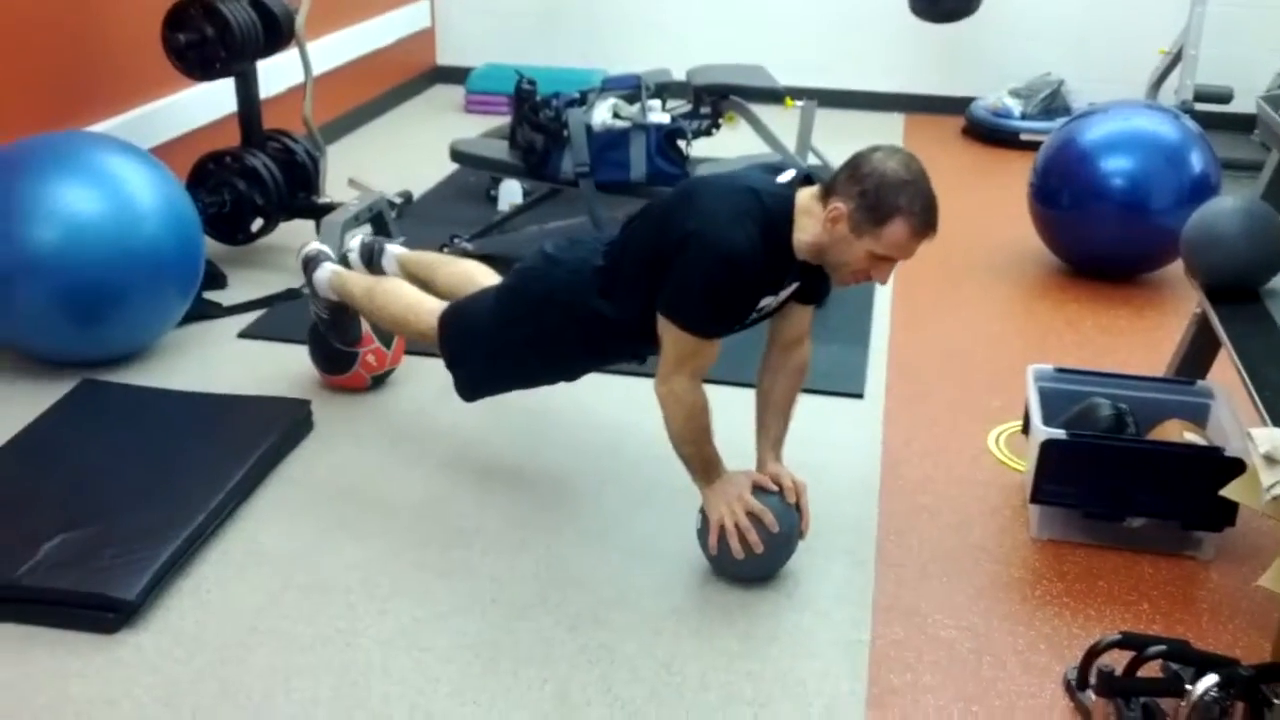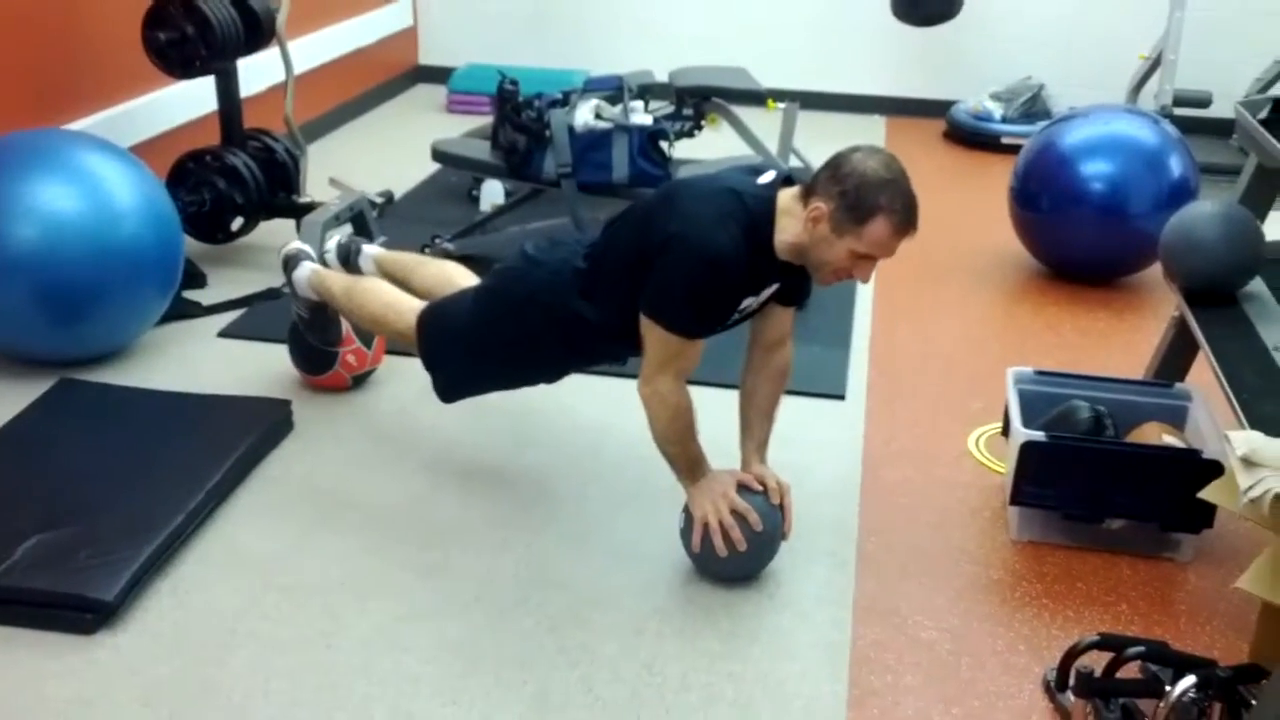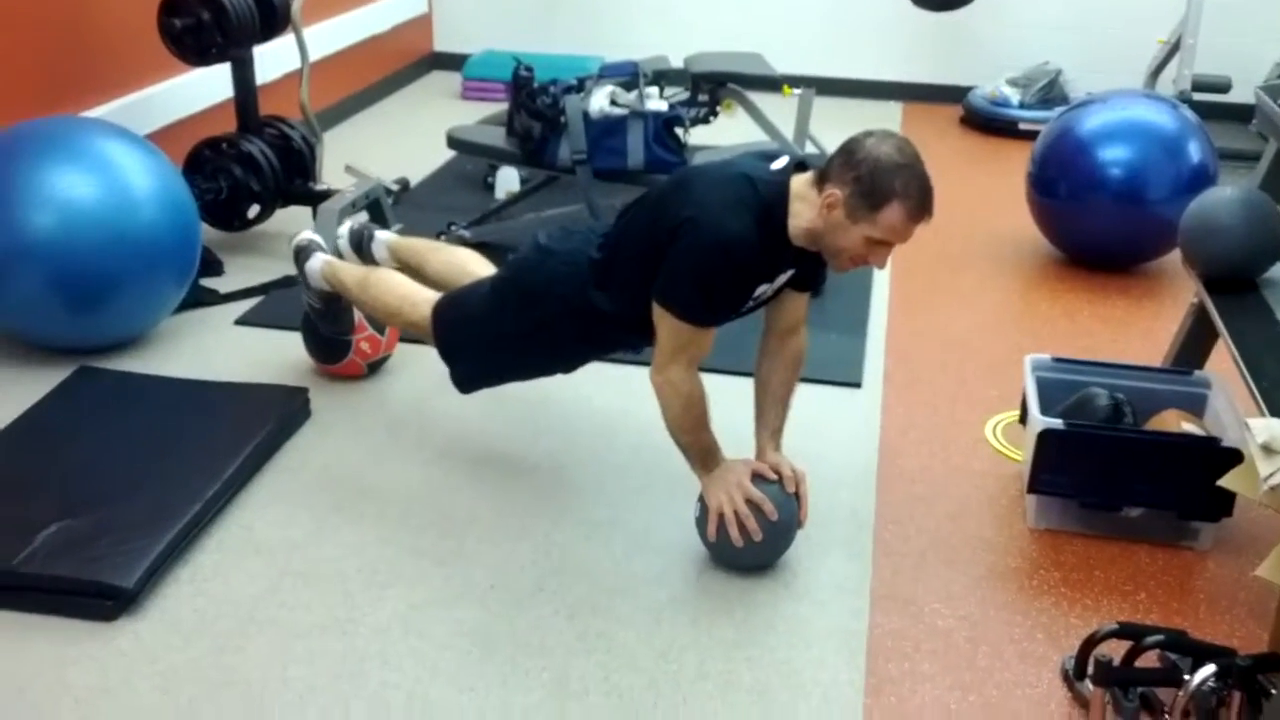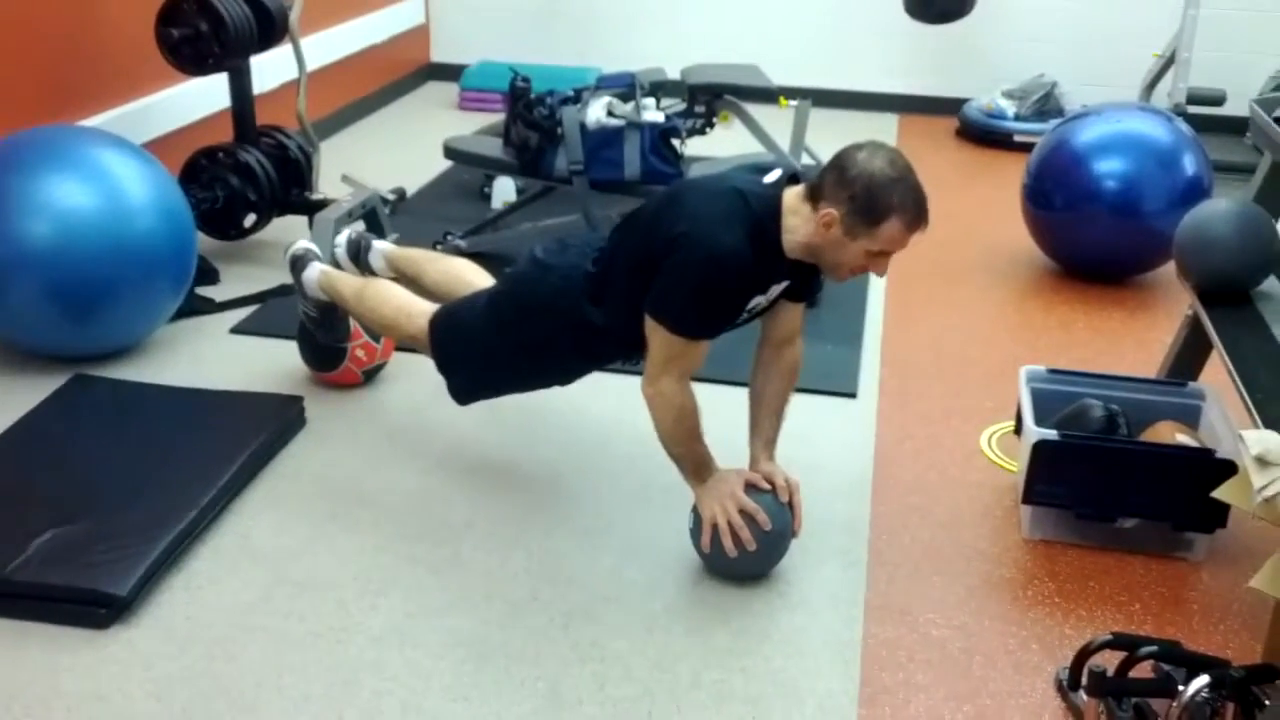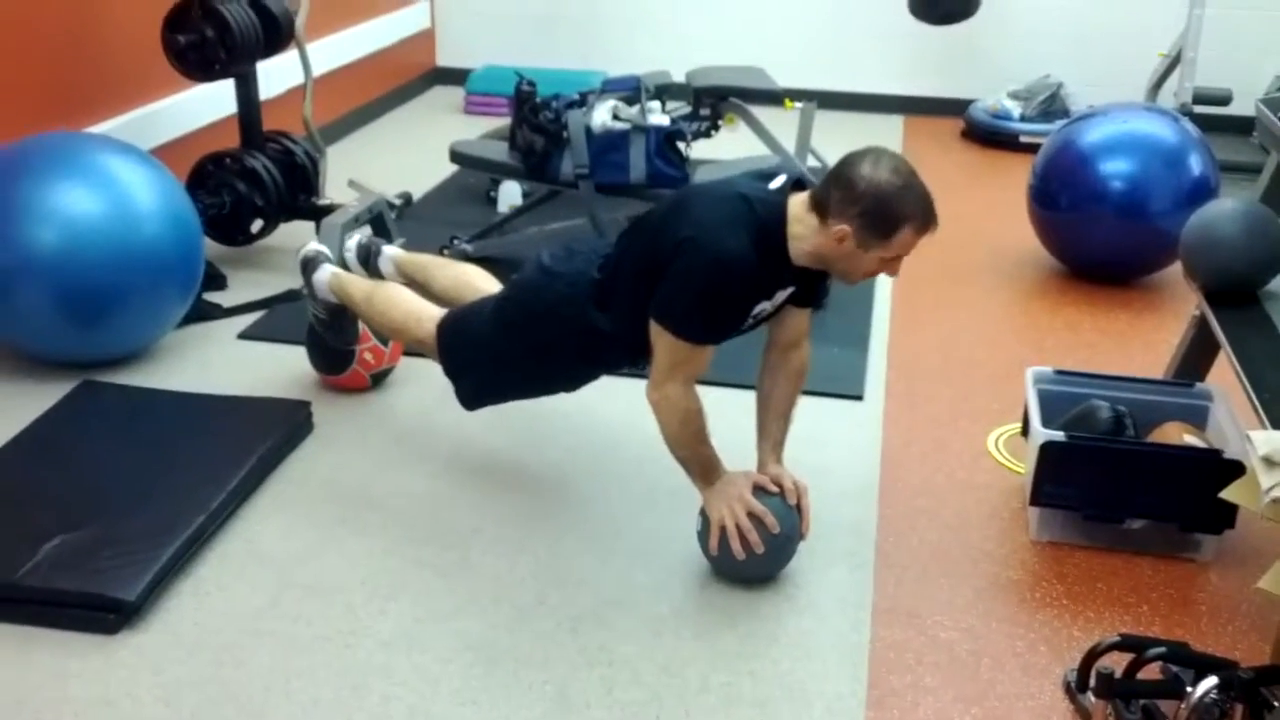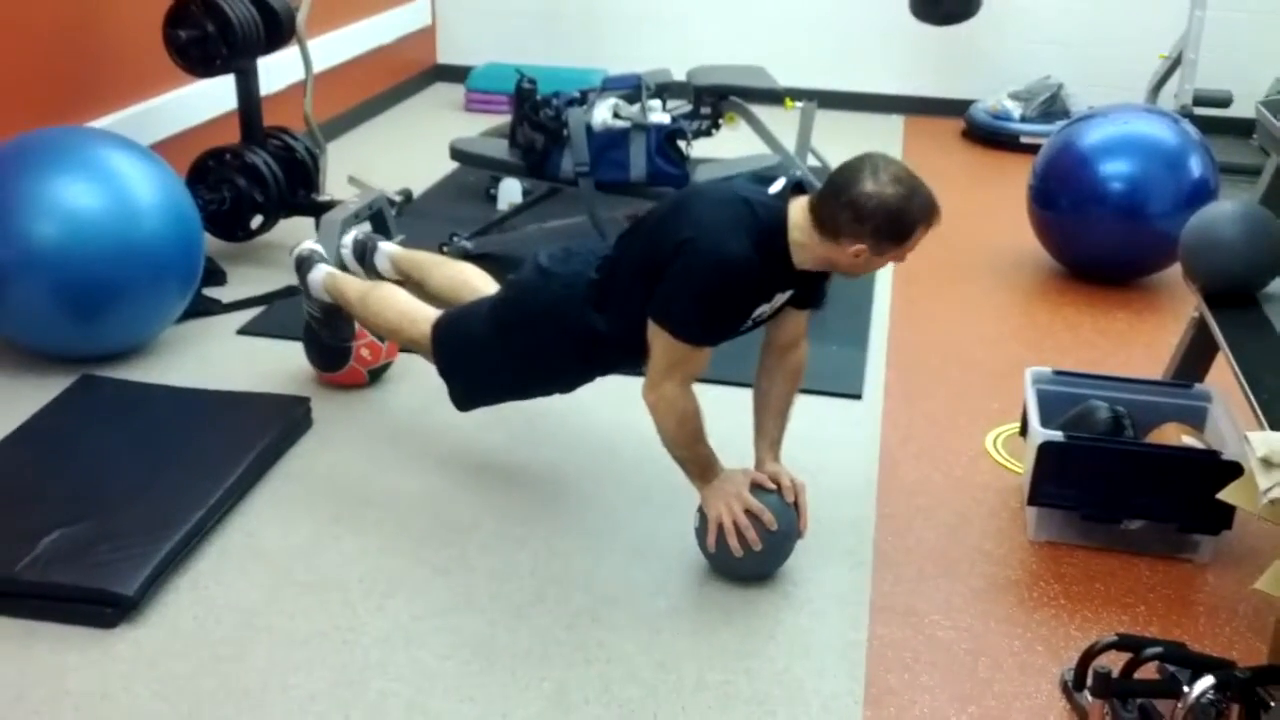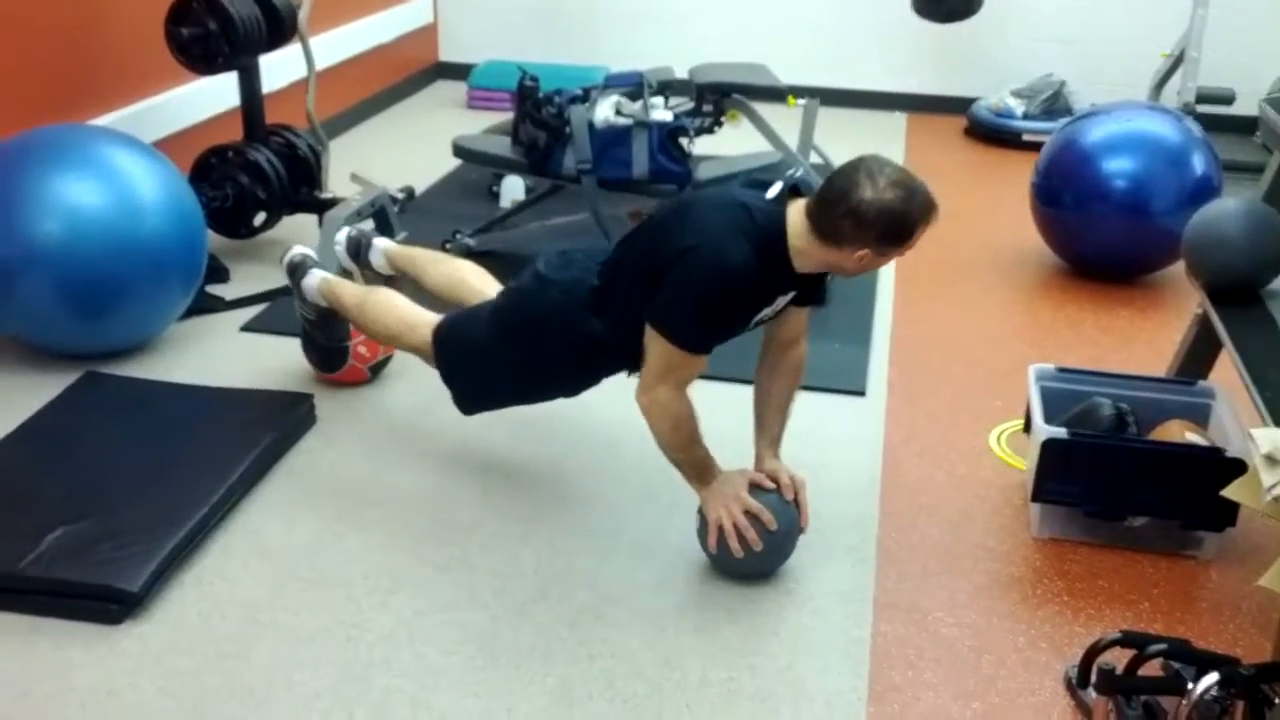
dt=0.3s
person 1, frame 1
left shoulder: (816, 224)
right shoulder: (727, 243)
left elbow: (788, 348)
right elbow: (676, 381)
left wrist: (770, 458)
right wrist: (714, 483)
left hip: (616, 293)
right hip: (566, 306)
left knee: (488, 298)
right knee: (447, 327)
left ankle: (384, 256)
right ankle: (331, 277)
person 1, frame 2
left shoulder: (798, 226)
right shoulder: (709, 244)
left elbow: (771, 349)
right elbow: (661, 382)
left wrist: (755, 460)
right wrist: (698, 482)
left hip: (595, 294)
right hip: (548, 309)
left knee: (467, 297)
right knee: (425, 327)
left ankle: (362, 256)
right ankle: (311, 277)
person 1, frame 3
left shoulder: (810, 212)
right shoulder: (722, 231)
left elbow: (785, 336)
right elbow: (673, 370)
left wrist: (770, 447)
right wrist: (713, 472)
left hip: (612, 282)
right hip: (561, 298)
left knee: (481, 287)
right knee: (438, 318)
left ankle: (376, 242)
right ankle: (322, 267)
person 1, frame 4
left shoulder: (804, 222)
right shoulder: (714, 245)
left elbow: (782, 346)
right elbow: (664, 382)
left wrist: (763, 457)
right wrist: (706, 482)
left hip: (605, 290)
right hip: (557, 312)
left knee: (480, 294)
right knee: (436, 330)
left ankle: (375, 253)
right ankle: (319, 276)
person 1, frame 5
left shoulder: (809, 227)
right shoulder: (719, 251)
left elbow: (788, 349)
right elbow: (669, 386)
left wrist: (771, 460)
right wrist: (714, 484)
left hip: (612, 296)
right hip: (563, 318)
left knee: (489, 302)
right knee: (438, 333)
left ankle: (383, 258)
right ankle: (331, 279)
person 1, frame 6
left shoulder: (809, 227)
right shoulder: (720, 253)
left elbow: (785, 349)
right elbow: (665, 387)
left wrist: (768, 457)
right wrist: (712, 481)
left hip: (606, 294)
right hip: (559, 321)
left knee: (482, 299)
right knee: (434, 333)
left ankle: (381, 255)
right ankle: (325, 278)
person 1, frame 7
left shoulder: (806, 226)
right shoulder: (721, 261)
left elbow: (785, 345)
right elbow: (659, 391)
left wrist: (769, 454)
right wrist: (711, 484)
left hip: (608, 293)
right hip: (561, 325)
left knee: (488, 297)
right knee: (434, 338)
left ankle: (376, 251)
right ankle: (316, 282)
